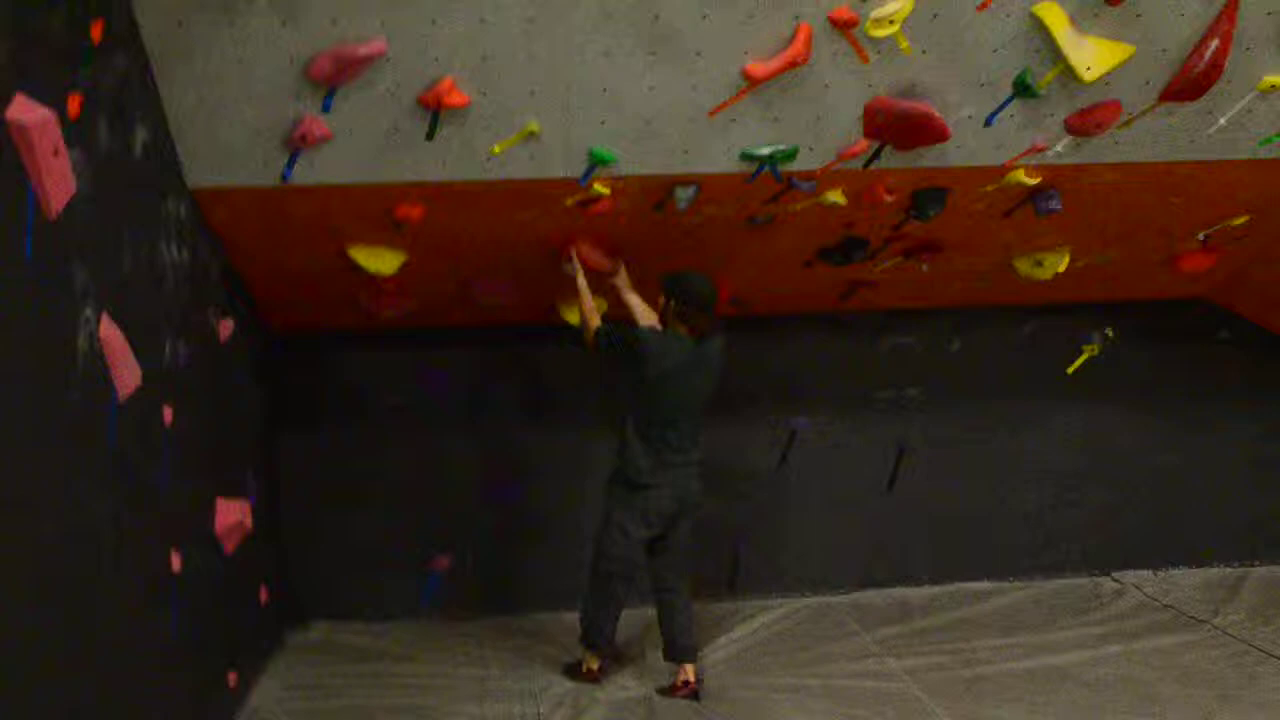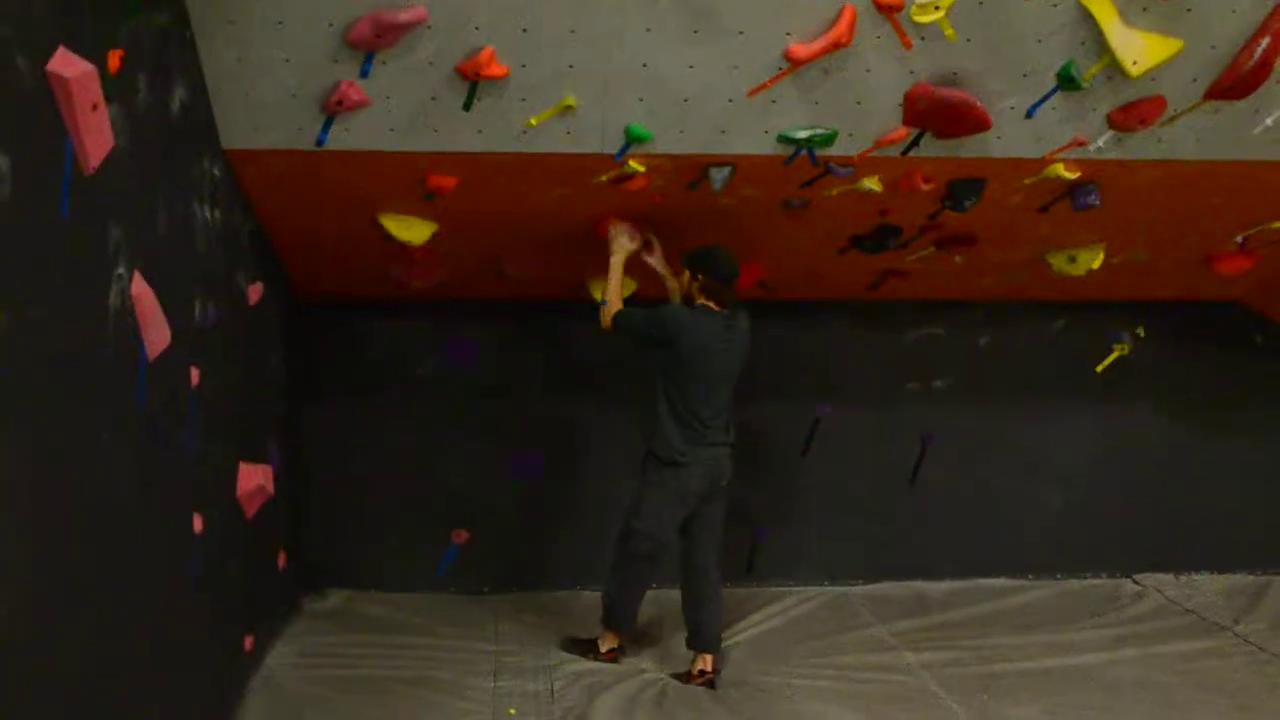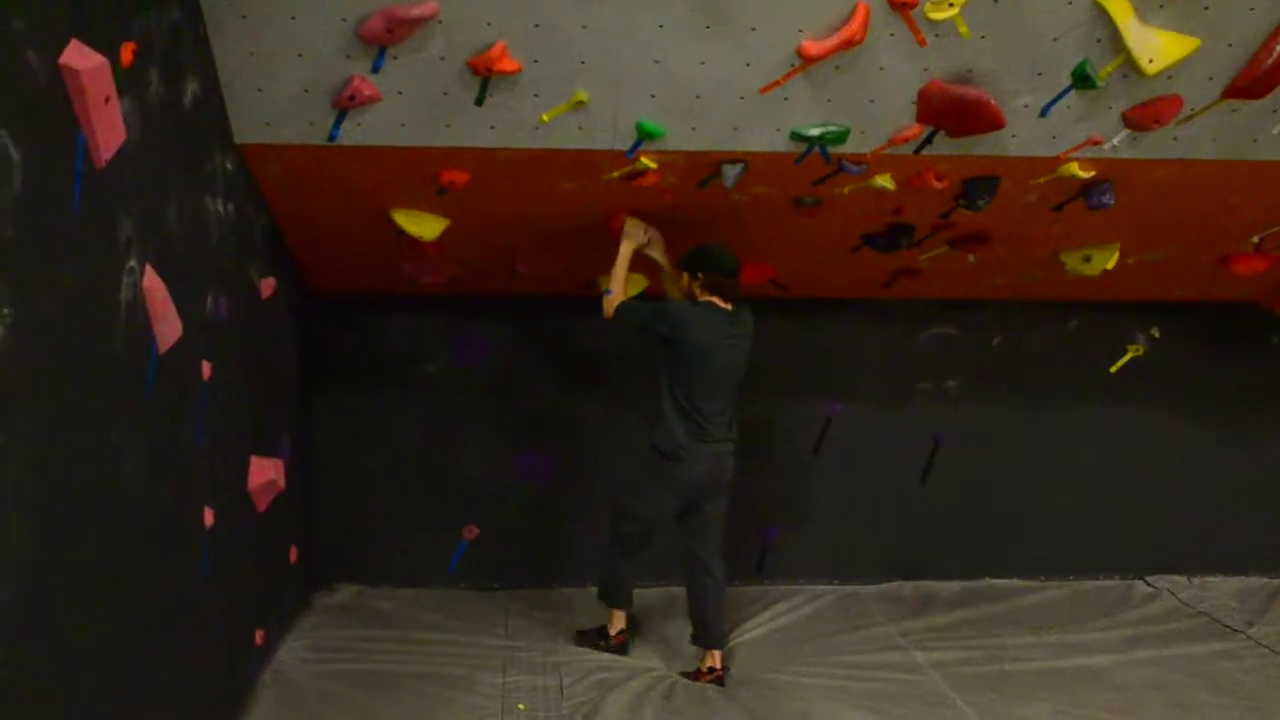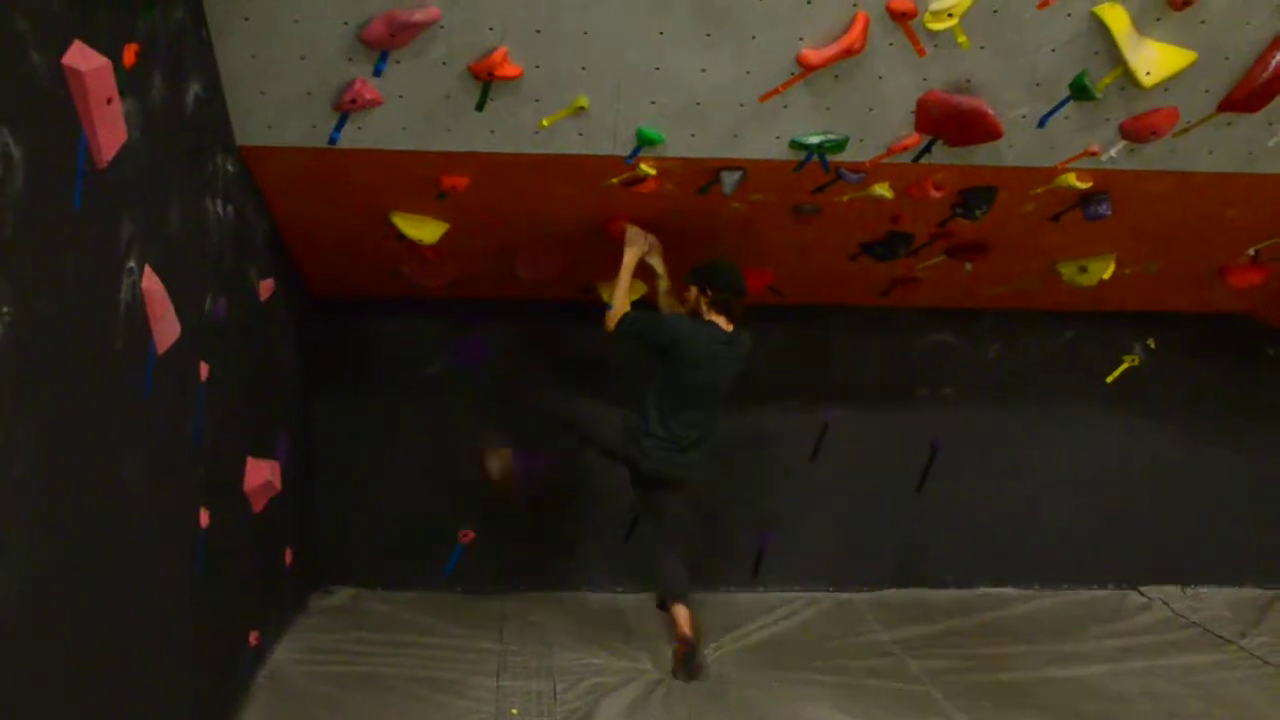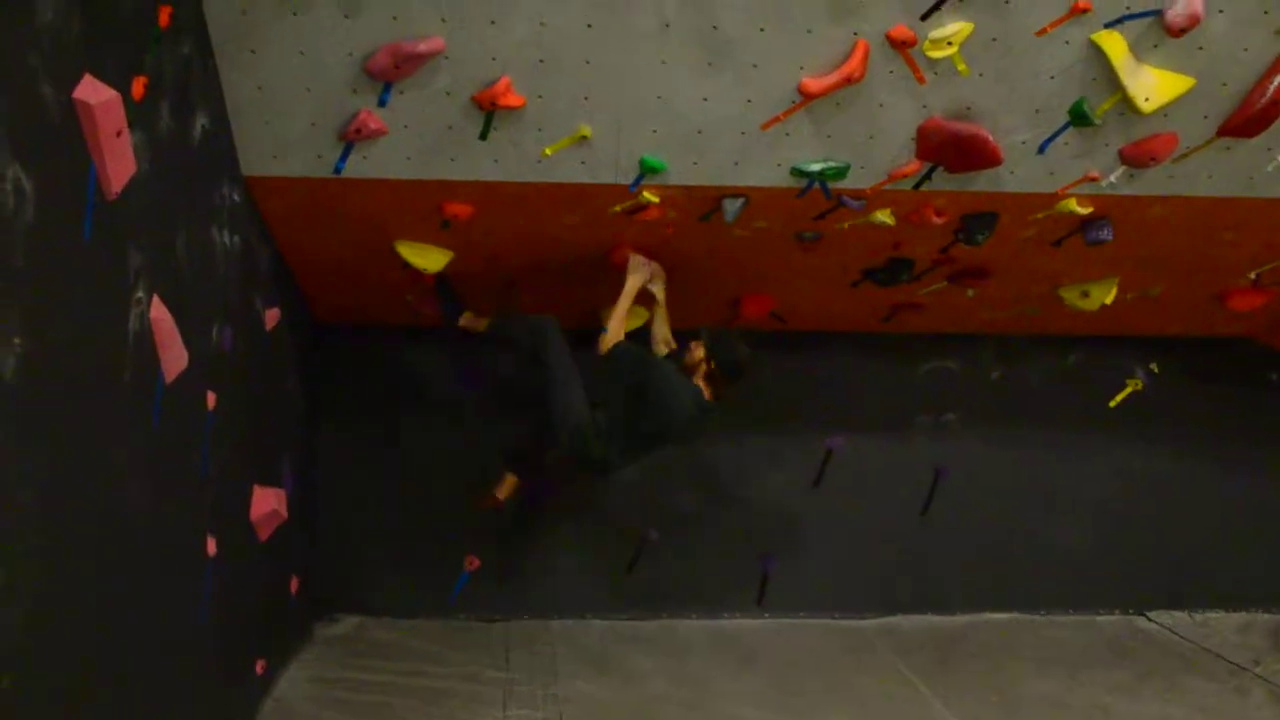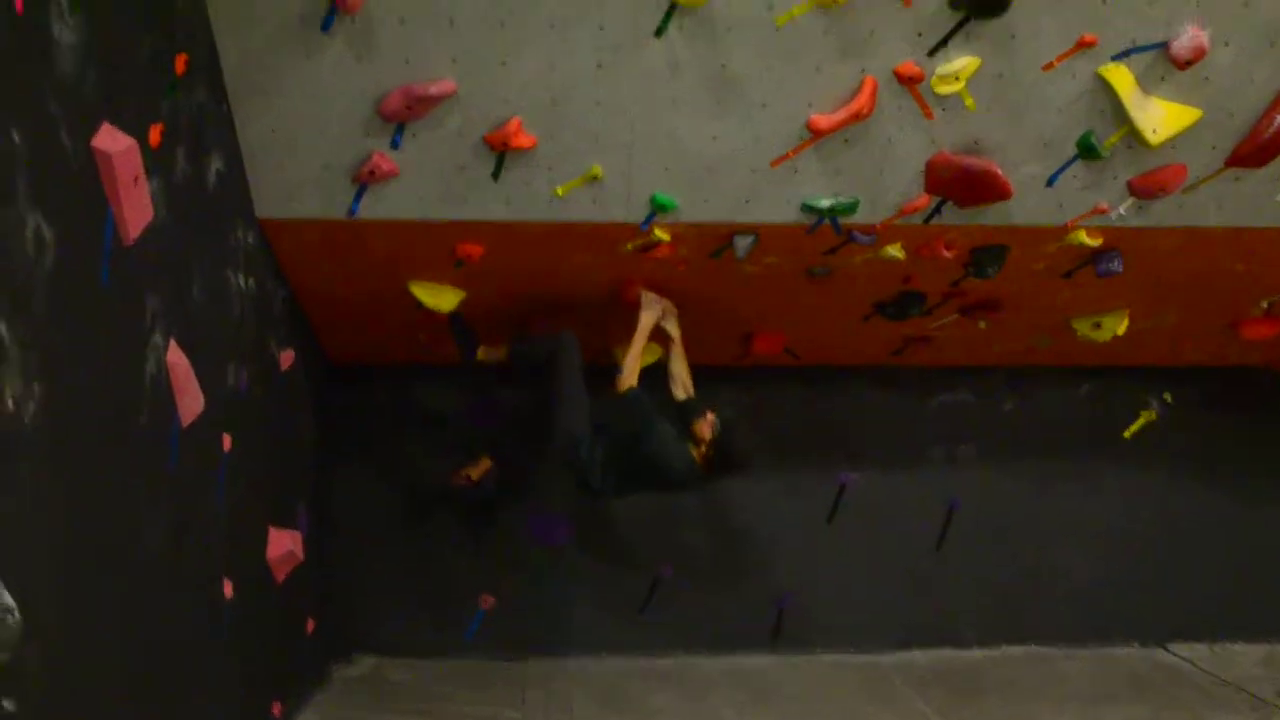
dt=0.5s
person 1, frame 1
left shoulder: (647, 348)
right shoulder: (712, 348)
left elbow: (594, 334)
left wrist: (581, 281)
right wrist: (625, 289)
left hip: (641, 489)
right hip: (684, 485)
left knee: (611, 575)
right knee: (672, 579)
left ankle: (593, 661)
right ankle: (687, 675)
person 1, frame 2
left shoulder: (677, 323)
right shoulder: (738, 324)
left elbow: (610, 318)
left wrist: (618, 258)
right wrist: (659, 269)
left hip: (676, 466)
right hip: (717, 463)
left knee: (637, 553)
right knee: (703, 563)
left ankle: (610, 641)
right ankle: (705, 664)
person 1, frame 3
left shoulder: (682, 321)
right shoulder: (742, 322)
left elbow: (611, 307)
left wrist: (628, 248)
right wrist: (660, 258)
left hip: (678, 460)
right hip: (720, 459)
left knee: (624, 533)
right knee: (706, 558)
left ankle: (615, 628)
right ankle: (714, 661)
person 1, frame 4
left shoulder: (681, 332)
right shoulder: (739, 342)
left elbow: (615, 320)
left wrist: (630, 258)
right wrist: (658, 267)
left hip: (645, 451)
right hip: (680, 463)
right knee: (668, 546)
right ankle: (685, 635)
person 1, frame 5
left shoulder: (667, 381)
right shoulder: (702, 405)
left elbow: (606, 344)
right elbow: (663, 348)
left wrist: (632, 284)
right wrist: (658, 298)
left hip: (584, 436)
right hip: (603, 456)
left knee: (544, 330)
left ankle: (463, 318)
right ankle: (504, 490)
person 1, frame 6
left shoulder: (668, 452)
right shoulder: (691, 458)
left elbow: (624, 385)
right elbow: (682, 388)
left wrist: (646, 323)
right wrist: (674, 333)
left hip: (581, 452)
left knee: (564, 346)
left ankle: (480, 353)
